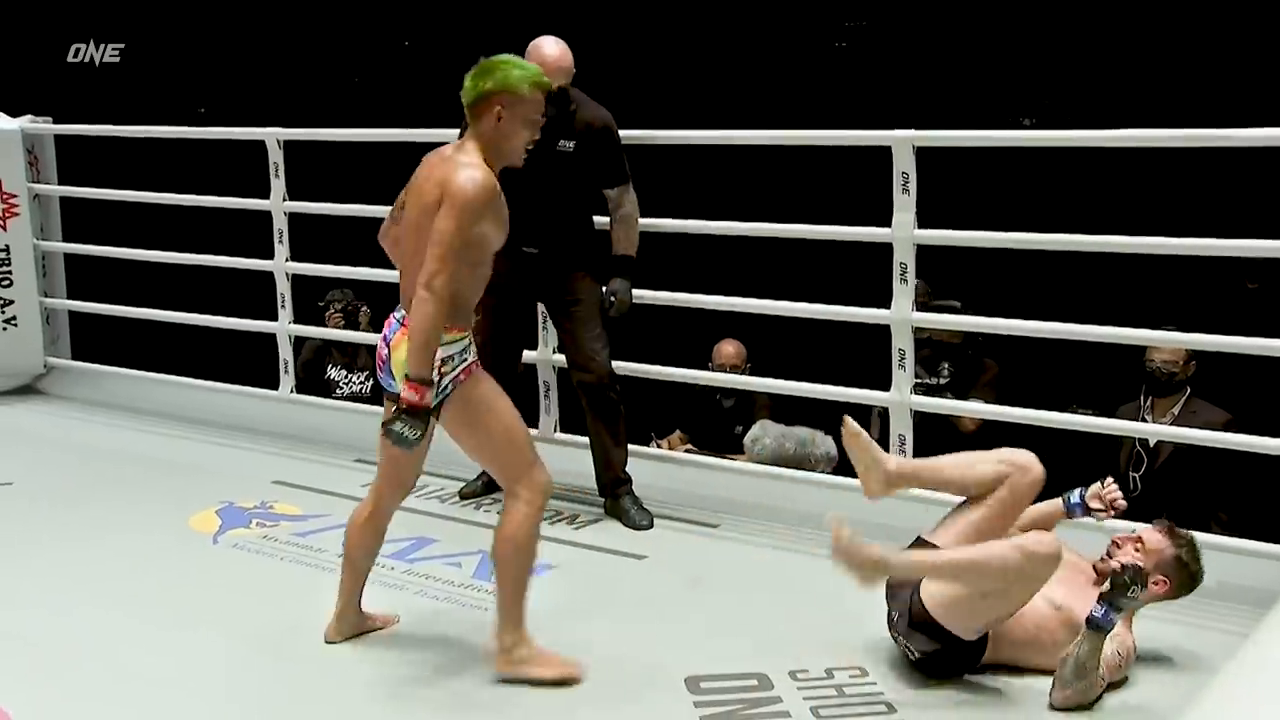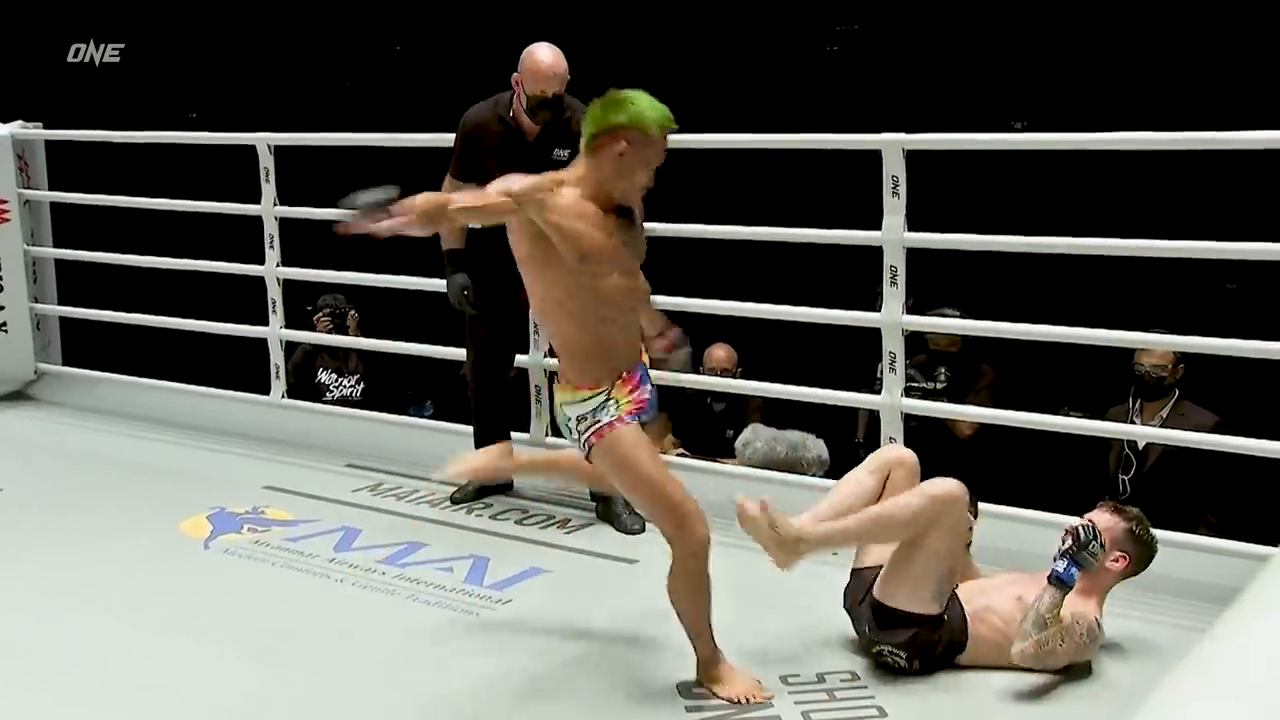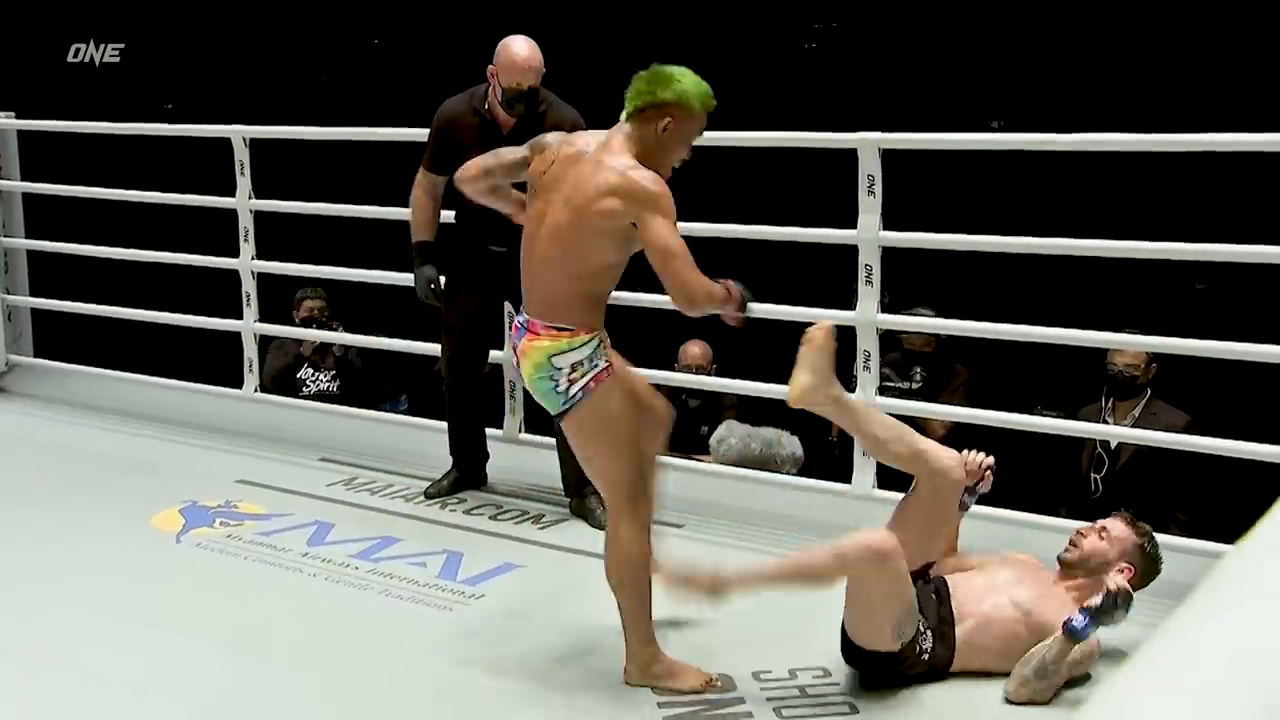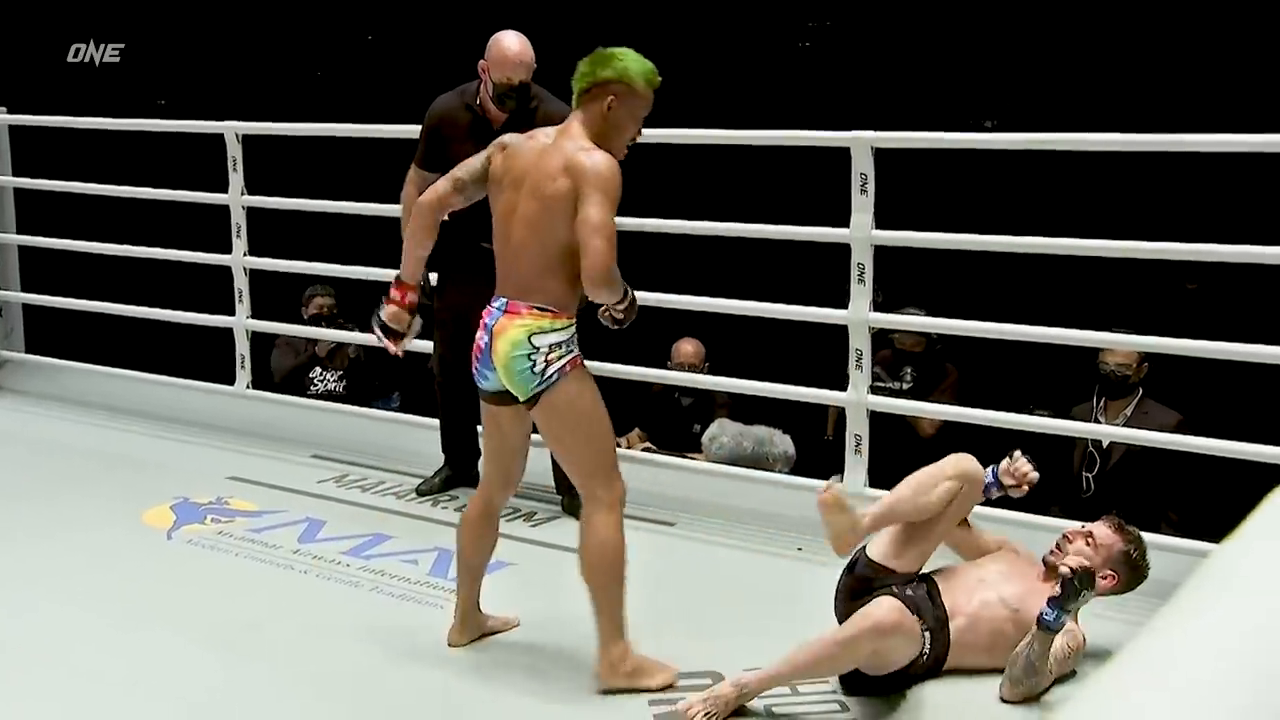
dt=0.3s
person 1, frame 1
left shoulder: (439, 162)
right shoulder: (475, 183)
left elbow: (391, 236)
right elbow: (434, 292)
right wrist: (416, 394)
left hip: (402, 339)
right hip: (437, 355)
left knee: (390, 490)
right knee: (530, 484)
left ankle: (348, 614)
right ankle: (514, 644)
person 1, frame 2
left shoulder: (616, 208)
right shoulder: (537, 198)
right elbow: (444, 207)
left wrist: (653, 323)
right wrist: (398, 213)
left hip: (629, 375)
right hip: (595, 402)
right knee: (692, 532)
left ankle: (491, 464)
right ankle: (710, 662)
person 1, frame 3
left shoulder: (559, 147)
right shoulder: (642, 187)
left elbow: (469, 179)
right elbow: (688, 298)
left wrist: (529, 212)
right wrist: (729, 297)
left hip: (540, 333)
right hip: (566, 354)
left knee: (653, 420)
right knee: (628, 502)
left ankle: (641, 562)
right ankle: (644, 656)
person 1, frame 4
left shoulder: (509, 148)
right shoulder: (594, 164)
left elbow: (425, 213)
right elbow: (595, 271)
left wrist: (401, 296)
right wrist: (617, 297)
left hip: (495, 330)
right hip: (542, 341)
left knee: (496, 485)
right knee: (606, 494)
left ankle: (467, 616)
right ankle: (616, 655)
person 2, frame 1
left shoulder: (594, 123)
left elbow: (622, 201)
left wrist: (622, 271)
left hip: (569, 262)
right hip: (502, 258)
left knee: (595, 373)
right knee: (491, 369)
left ankle: (617, 489)
person 2, frame 2
left shoulder: (587, 131)
right shoulder: (479, 123)
right elbow: (455, 192)
right wrist: (455, 265)
right hip: (497, 263)
right knee: (484, 375)
left ankle: (608, 494)
person 2, frame 3
left shoulder: (563, 123)
right shoulder: (455, 116)
right elbow: (428, 187)
right wrist: (424, 257)
right hip: (472, 259)
right knee: (458, 370)
left ankle: (583, 488)
right ankle: (468, 466)
person 2, frame 4
left shoulder: (555, 119)
right shoulder: (446, 113)
right elbow: (419, 183)
right hip: (463, 257)
right knee: (446, 366)
left ankle: (573, 484)
right ankle: (459, 465)
person 3, frame 1
left shoulder: (1118, 642)
right shoulder: (1082, 571)
left elbow: (1068, 694)
right elbow: (1012, 526)
left wrist: (1104, 616)
right wrist: (1080, 503)
left hip: (938, 630)
right hip: (918, 591)
left knee: (1044, 548)
right knee: (1024, 468)
left ankle: (884, 564)
right ankle: (888, 470)
person 3, frame 2
left shoulder: (1085, 624)
right shoulder: (1045, 583)
left elbow: (1029, 652)
left wrist: (1066, 570)
right wrist: (958, 529)
left hip: (913, 631)
right hip: (874, 602)
left knee: (945, 493)
right knee: (895, 459)
left ankle: (804, 537)
right ankle: (796, 534)
person 3, frame 3
left shoulder: (1080, 641)
right shoulder: (1029, 568)
left elbow: (1024, 688)
right elbow: (949, 559)
left wrist: (1083, 626)
right wrist: (967, 493)
left hip: (906, 648)
right hip: (915, 592)
left knee: (875, 547)
right knee: (944, 465)
left ankle: (721, 582)
right ankle: (826, 394)
person 3, frame 4
left shoulder: (1066, 637)
right shoulder: (1016, 559)
right elbow: (950, 520)
left wrist: (1055, 611)
right wrist: (998, 483)
left hip: (895, 651)
right hip: (868, 589)
left knee: (883, 617)
right knee: (964, 469)
right ankle: (858, 522)
